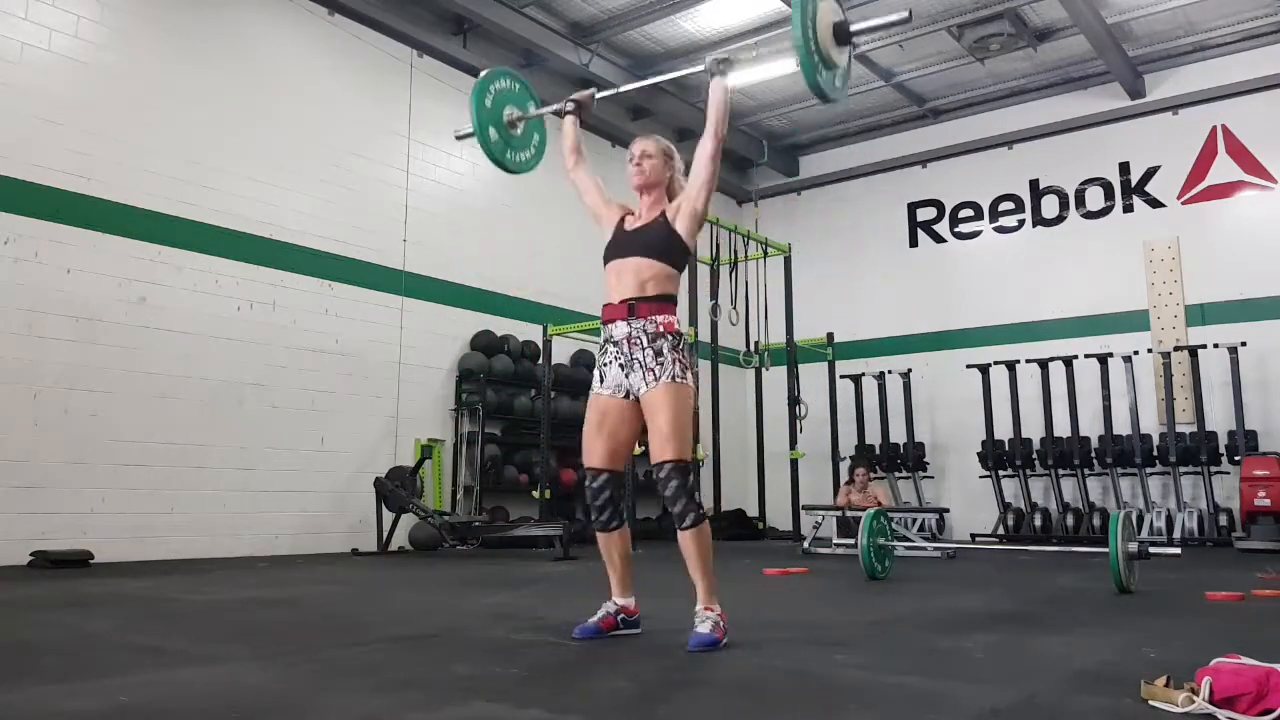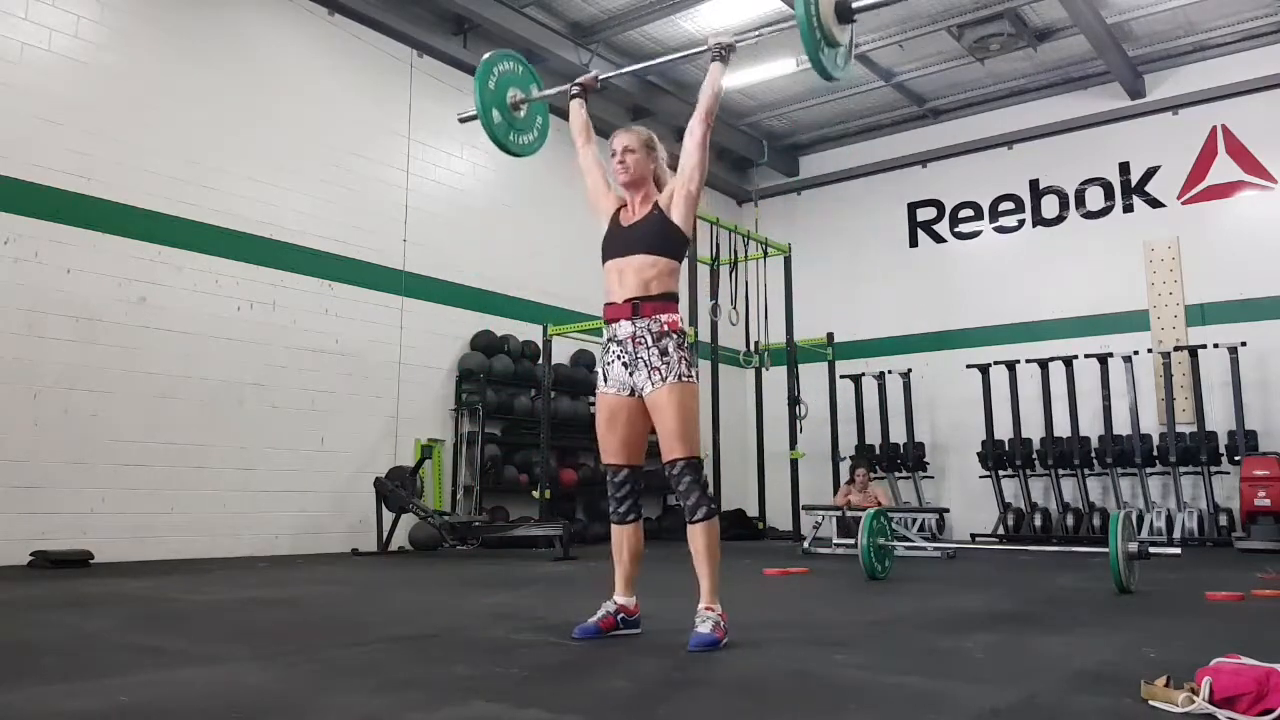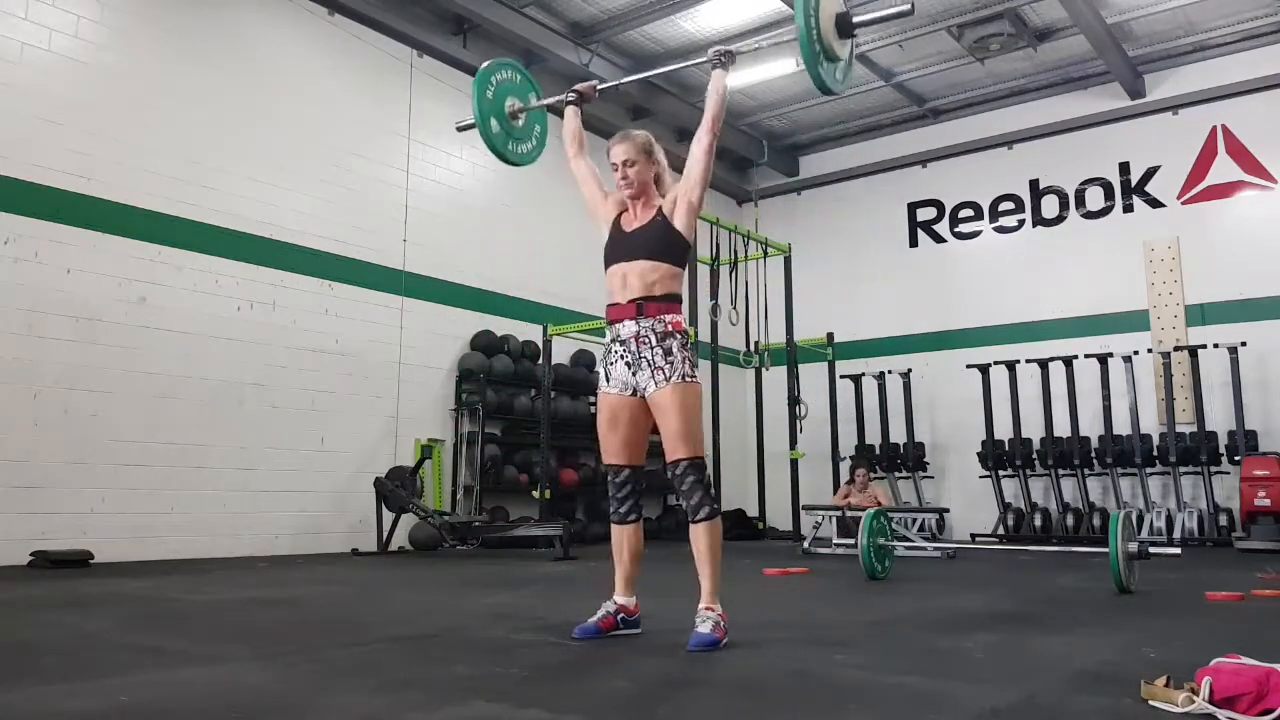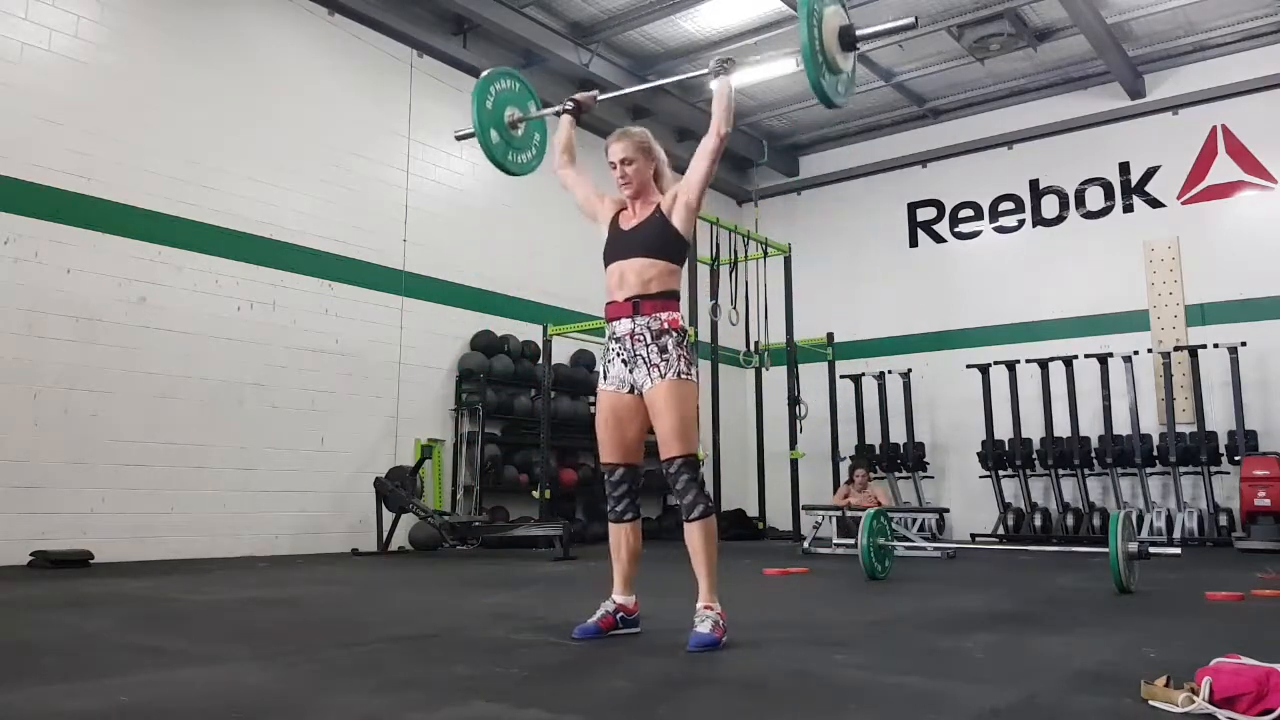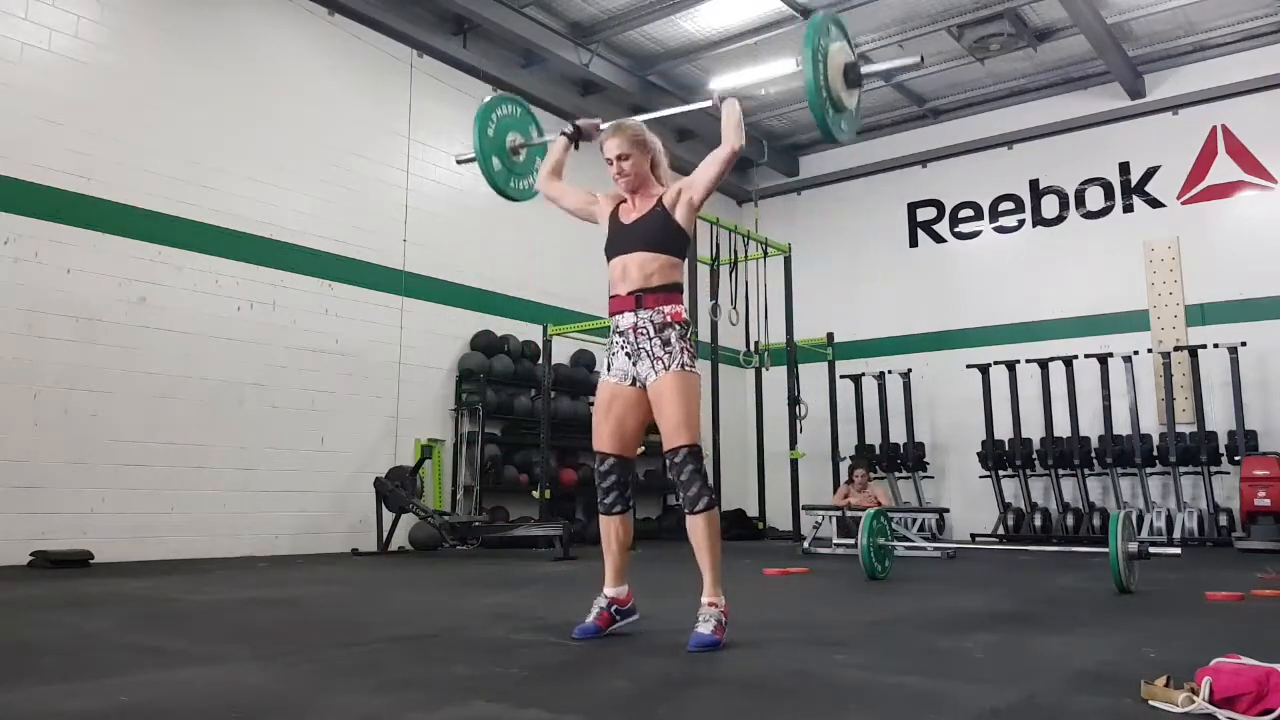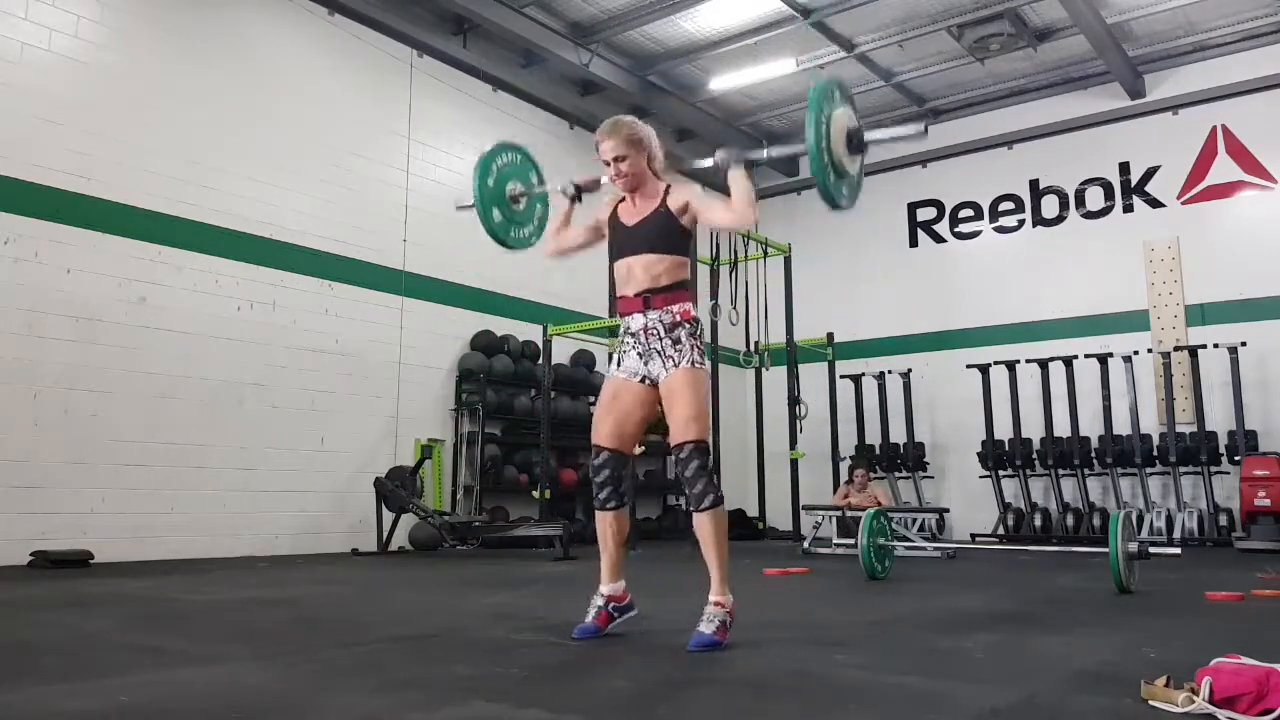
dt=0.1s
person 1, frame 1
left shoulder: (681, 209)
right shoulder: (615, 213)
left elbow: (712, 139)
right elbow: (574, 163)
left wrist: (718, 80)
right wrist: (572, 114)
left hip: (658, 345)
right hip: (613, 348)
left knee: (673, 480)
right knee: (599, 487)
left ankle: (708, 611)
right ankle: (621, 604)
person 1, frame 2
left shoulder: (675, 200)
right shoulder: (611, 207)
left elbow: (701, 122)
right elbow: (584, 145)
left wrist: (717, 63)
right wrist: (578, 95)
left hip: (661, 342)
right hip: (616, 347)
left knee: (684, 477)
right knee: (619, 483)
left ankle: (710, 610)
right ankle: (623, 603)
person 1, frame 3
left shoulder: (679, 204)
right shoulder: (612, 212)
left elbow: (710, 129)
right elbow: (575, 155)
left wrist: (718, 73)
right wrist: (575, 104)
left hip: (666, 344)
right hip: (618, 349)
left knee: (687, 475)
right knee: (620, 482)
left ankle: (711, 609)
right ankle: (624, 603)
person 1, frame 4
left shoulder: (678, 202)
right shoulder: (610, 211)
left elbow: (717, 134)
right elbow: (563, 163)
left wrist: (722, 79)
right wrist: (571, 112)
left hip: (662, 340)
right hip: (616, 346)
left knee: (682, 474)
right knee: (617, 483)
left ankle: (709, 609)
right ankle: (622, 602)
person 1, frame 5
left shoulder: (676, 194)
right shoulder: (608, 206)
left elbow: (731, 148)
right elbow: (548, 183)
left wrist: (727, 103)
right wrist: (570, 137)
left hip: (666, 336)
right hip: (620, 342)
left knee: (685, 467)
right knee: (608, 470)
left ankle: (713, 604)
right ankle: (617, 594)
person 1, frame 6
left shoulder: (679, 196)
right shoulder: (610, 212)
left elbow: (745, 218)
right elbow: (555, 245)
left wrist: (732, 166)
right wrist: (575, 194)
left hip: (675, 335)
right hip: (631, 341)
left knee: (692, 463)
right knee: (605, 465)
left ankle: (719, 603)
right ankle: (612, 590)
